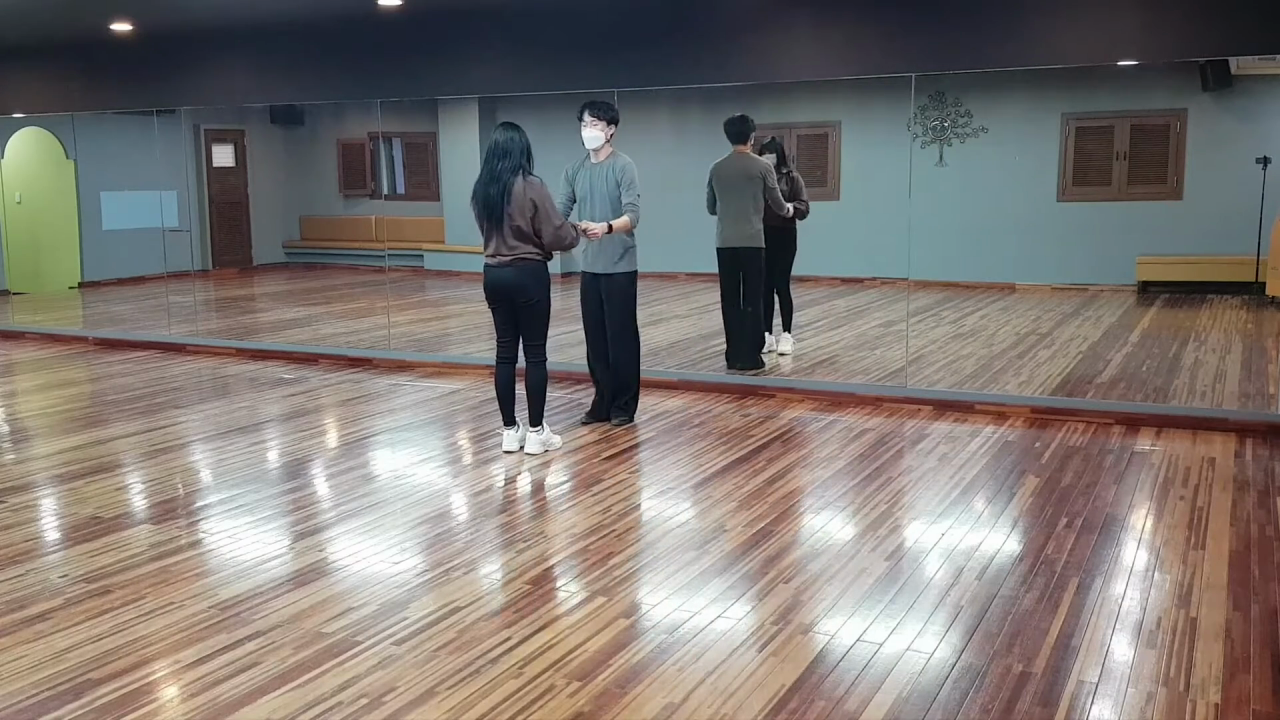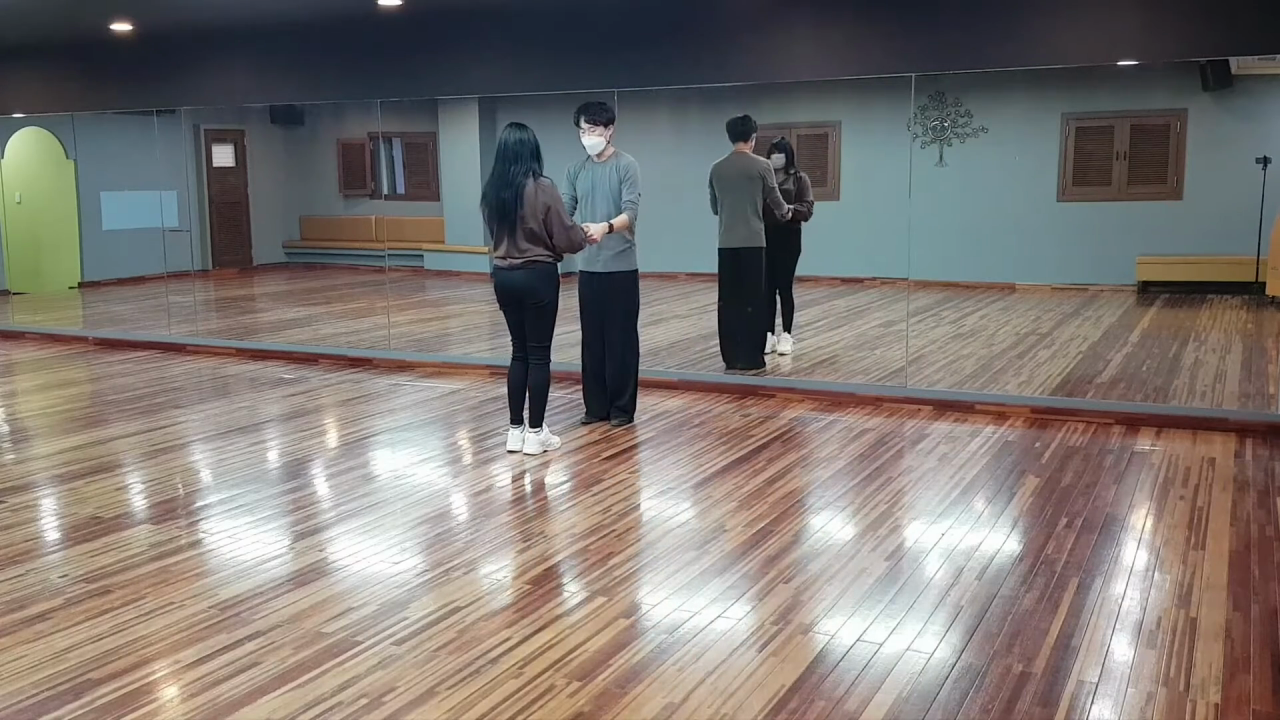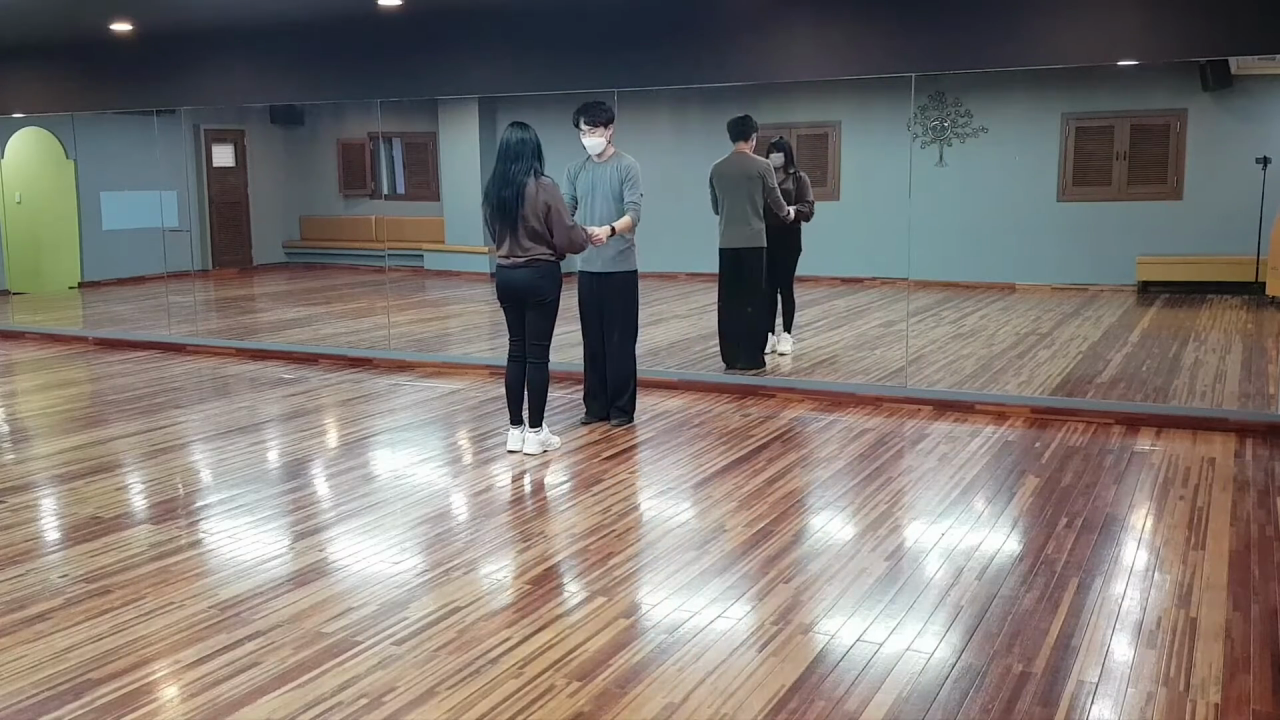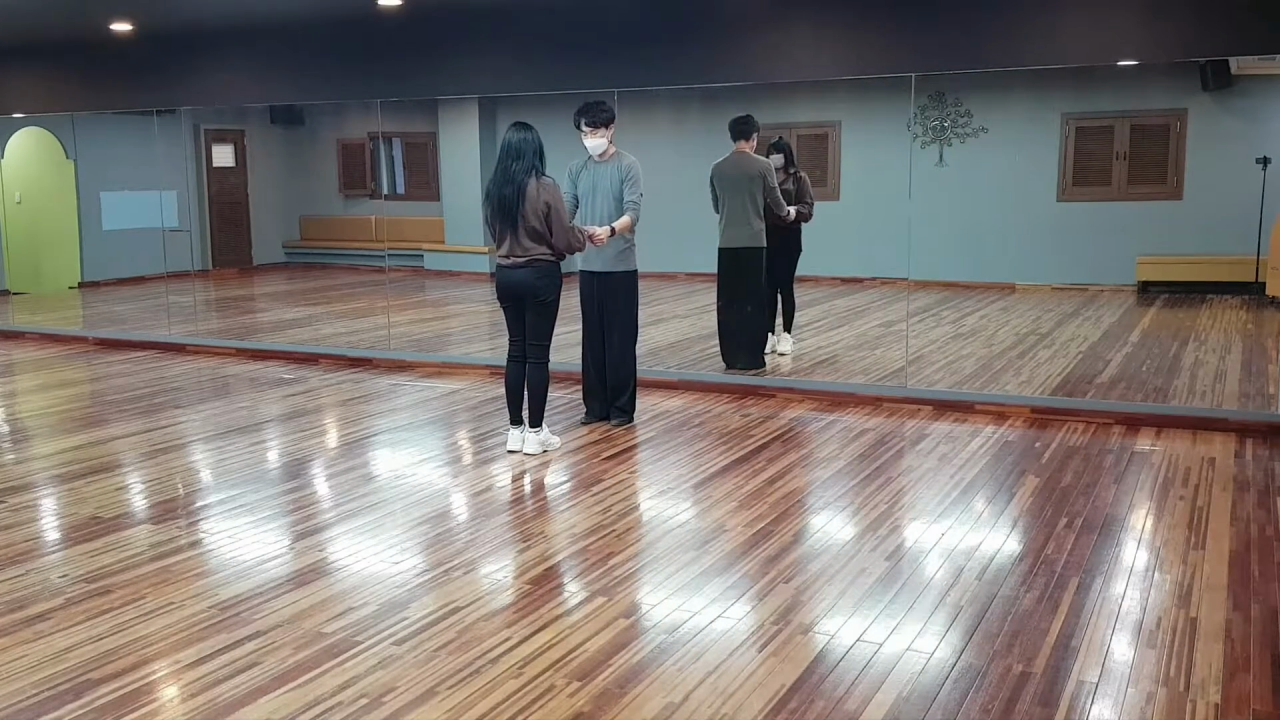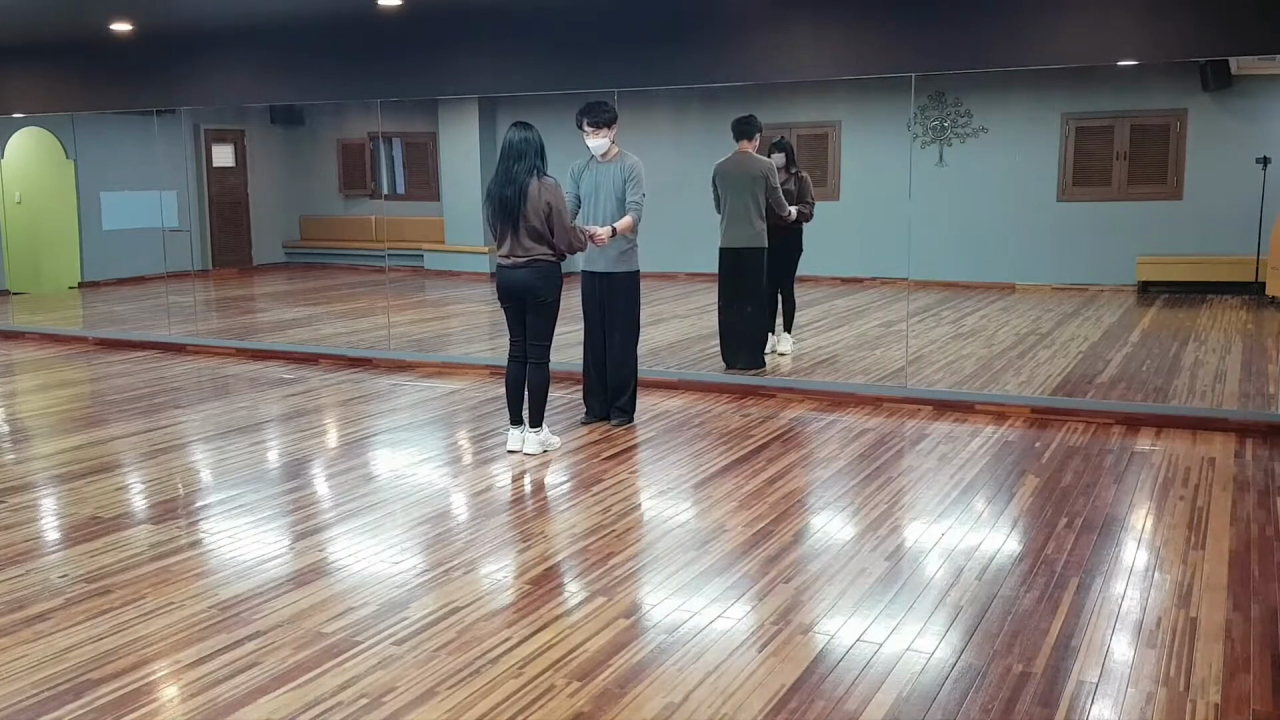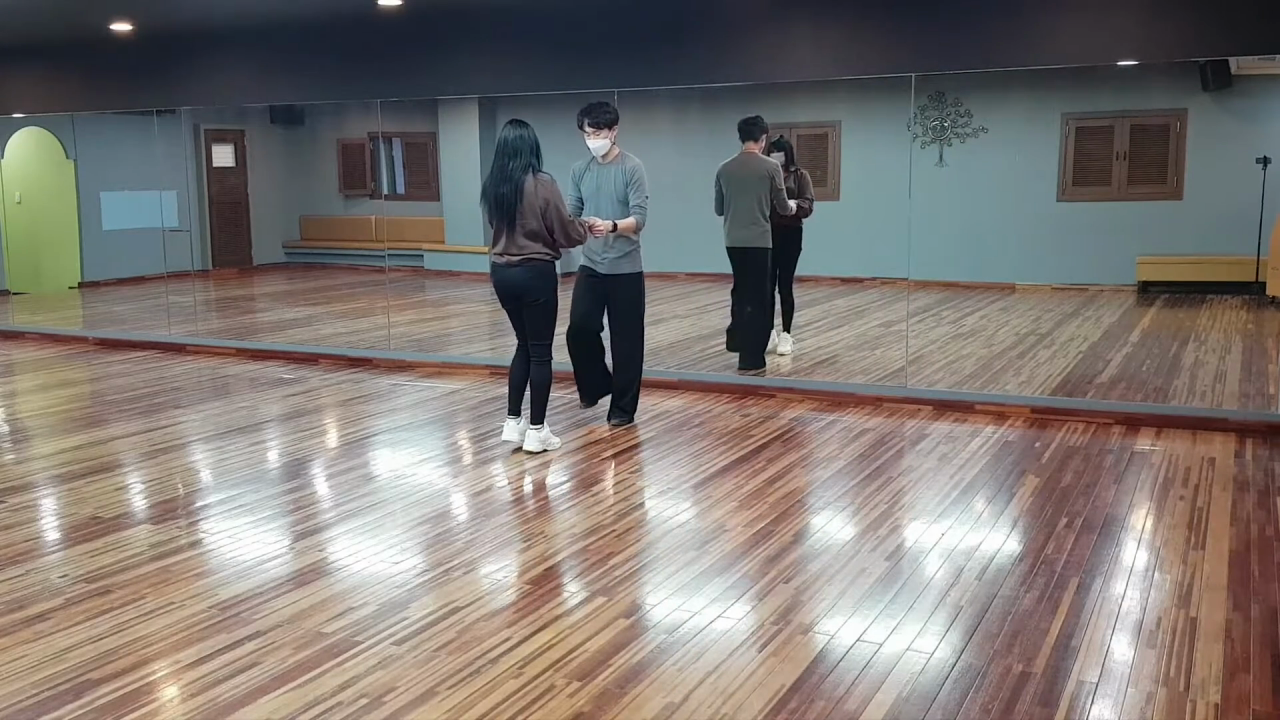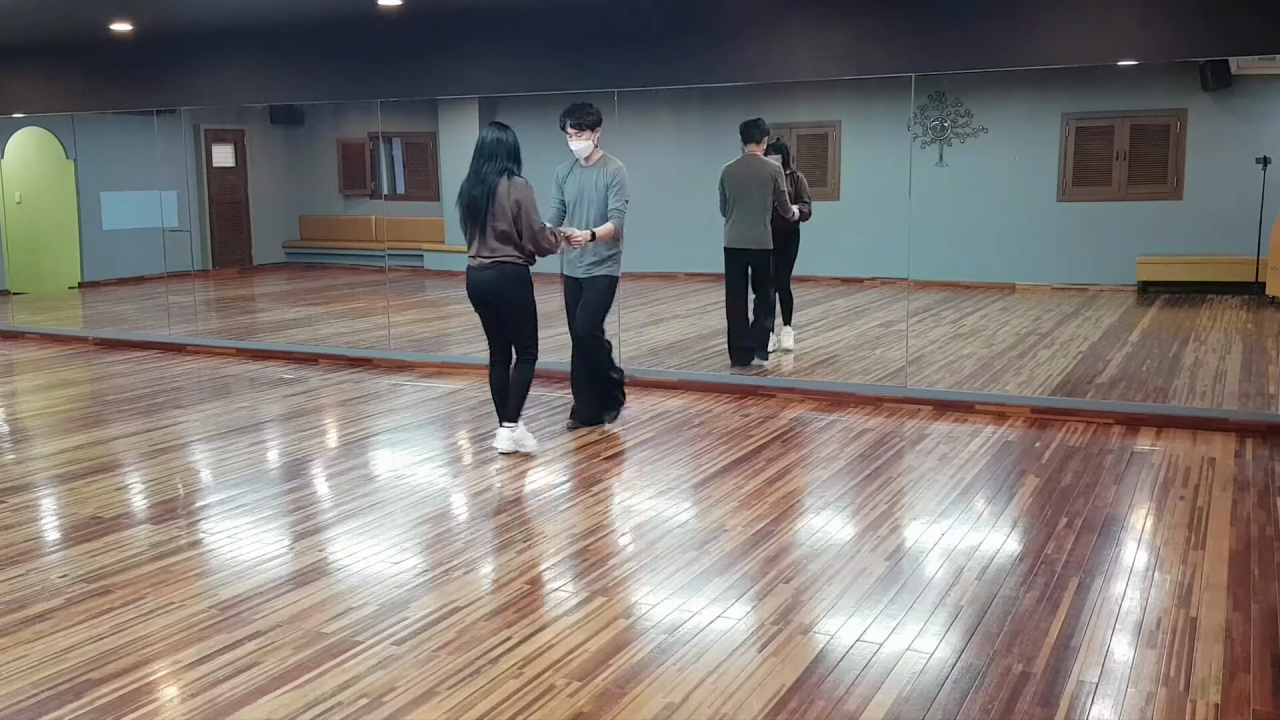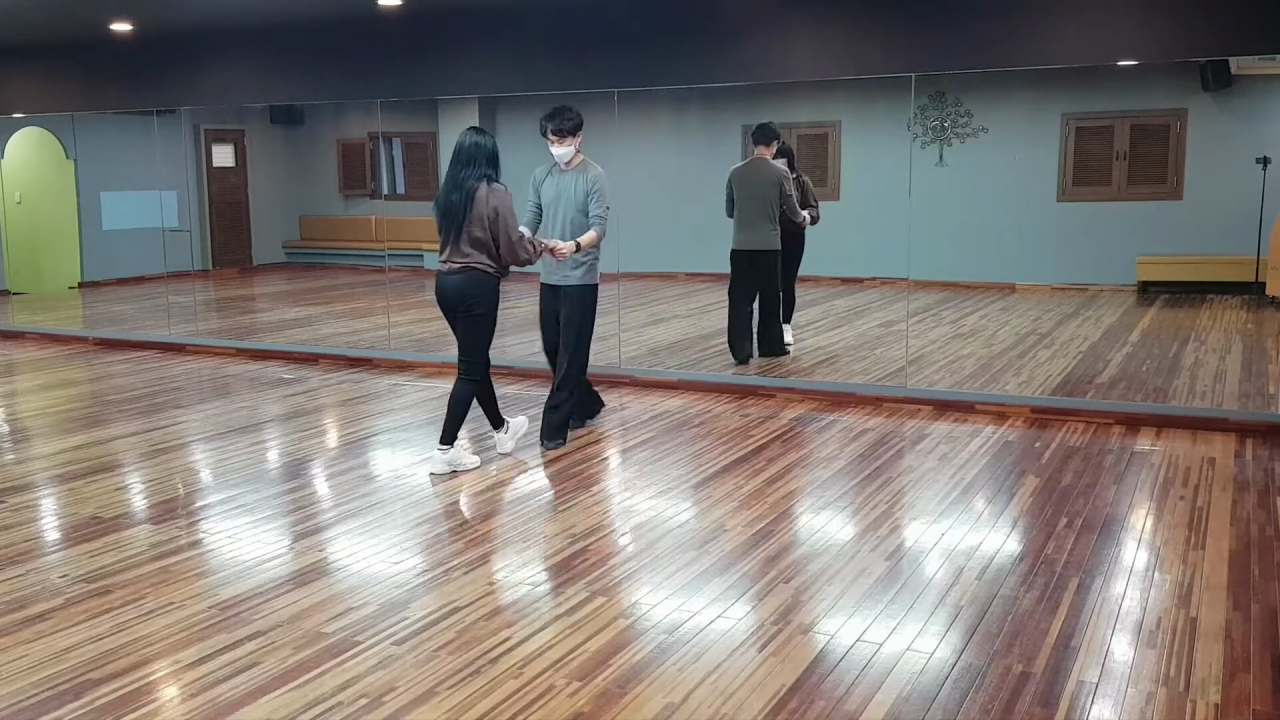
dt=0.4s
person 1, frame 1
left shoulder: (482, 188)
right shoulder: (531, 186)
right elbow: (556, 236)
right wrist: (575, 231)
left hip: (494, 274)
right hip: (528, 274)
left knee: (505, 352)
right knee: (535, 354)
left ankle: (510, 431)
right ankle: (536, 432)
person 1, frame 2
left shoulder: (491, 190)
right shoulder: (542, 188)
right elbow: (567, 238)
right wrist: (584, 235)
left hip: (503, 275)
right hip: (537, 276)
left knee: (519, 352)
right knee: (538, 355)
left ankle: (515, 429)
right ankle: (535, 433)
person 1, frame 3
left shoulder: (493, 189)
right shoulder: (543, 187)
right elbow: (566, 238)
right wrist: (585, 235)
left hip: (506, 275)
right hip: (539, 275)
left knee: (516, 351)
right knee: (537, 354)
left ankle: (515, 429)
right ankle: (535, 433)
person 1, frame 4
left shoulder: (494, 188)
right shoulder: (544, 187)
right elbow: (564, 239)
right wrist: (583, 236)
left hip: (506, 274)
right hip: (540, 275)
left knee: (516, 351)
right knee: (537, 354)
left ankle: (515, 429)
right ankle: (535, 433)
person 1, frame 5
left shoulder: (496, 188)
right shoulder: (546, 187)
right elbow: (566, 240)
right wrist: (585, 235)
left hip: (506, 274)
right hip: (540, 275)
left knee: (517, 351)
right knee: (538, 355)
left ankle: (515, 430)
right ankle: (535, 433)
person 1, frame 6
left shoulder: (492, 185)
right shoulder: (541, 184)
right elbow: (566, 232)
right wrist: (585, 226)
left hip: (502, 272)
right hip: (535, 272)
left knee: (524, 345)
right knee: (541, 352)
left ankle: (513, 421)
right ankle: (537, 431)
person 1, frame 7
left shoulder: (470, 188)
right shoulder: (516, 187)
right elbow: (536, 241)
right wrist: (557, 237)
left hip: (476, 276)
right hip: (509, 277)
left knee: (500, 354)
right knee: (526, 353)
left ankle: (506, 429)
right ankle: (511, 427)
person 1, frame 8
left shoulder: (448, 194)
right shoulder: (494, 193)
right elbow: (514, 249)
right wrist: (539, 246)
left hip: (447, 281)
right hip: (476, 285)
left knee: (475, 359)
right knee: (471, 368)
left ankle: (502, 428)
right ankle: (444, 450)
person 2, frame 1
left shoulder: (624, 167)
right shoulder: (574, 170)
left elbow: (632, 215)
right elbow: (561, 210)
left wrist: (606, 227)
left hip: (620, 267)
right hip: (590, 267)
left knee: (622, 337)
right knee: (596, 338)
left ankle: (623, 406)
right ankle: (602, 403)
person 2, frame 2
left shoulder: (626, 166)
right shoulder: (576, 170)
left elbow: (631, 213)
right elbow: (564, 210)
left wrist: (605, 228)
left hip: (621, 266)
right hip: (588, 266)
left knee: (621, 337)
right knee: (592, 337)
left ankle: (622, 407)
right ankle: (596, 404)
person 2, frame 3
left shoulder: (627, 166)
right shoulder: (575, 170)
left elbow: (634, 213)
right elbow: (565, 211)
left wrist: (609, 230)
left hip: (620, 267)
right hip: (587, 267)
left knee: (620, 338)
right knee: (592, 338)
left ankle: (622, 407)
right ankle: (596, 404)
person 2, frame 4
left shoulder: (627, 165)
right shoulder: (576, 169)
left elbow: (633, 213)
right elbow: (566, 210)
left wrist: (609, 230)
left hip: (620, 266)
right hip: (588, 266)
left knee: (620, 338)
right knee: (592, 337)
left ankle: (621, 407)
right ankle: (596, 404)
person 2, frame 5
left shoulder: (630, 166)
right shoulder: (578, 169)
left elbow: (634, 213)
right elbow: (568, 210)
left wrist: (610, 231)
left hip: (622, 267)
right hip: (590, 266)
left knee: (621, 338)
right knee: (594, 338)
left ankle: (621, 407)
right ankle: (596, 405)
person 2, frame 6
left shoulder: (632, 167)
right shoulder: (580, 170)
left elbow: (639, 218)
right elbow: (571, 213)
left wrist: (611, 226)
left hip: (625, 267)
right hip: (590, 264)
left knee: (625, 339)
right knee: (580, 328)
left ankle: (623, 407)
right ankle: (595, 386)
person 2, frame 7
left shoulder: (614, 171)
right shoulder: (563, 173)
left elbow: (617, 222)
right elbow: (555, 216)
left wrist: (589, 235)
left hip: (603, 266)
right hip: (572, 269)
left knee: (587, 330)
right knee: (580, 336)
left ankle: (611, 394)
right ankle: (586, 409)
person 2, frame 8
left shoulder: (594, 176)
right shoulder: (541, 176)
left elbow: (599, 227)
right elbow: (531, 221)
left wrist: (574, 246)
left hip: (580, 278)
right hip: (550, 277)
left knee: (570, 351)
right knee: (553, 347)
left ankle: (556, 426)
right ankle: (585, 404)
person 3, frame 1
left shoulder: (716, 169)
right shoulder: (762, 167)
left elbow: (711, 208)
right elbow: (776, 203)
right wrist: (788, 210)
left hip: (725, 243)
right hip: (751, 242)
left knee: (730, 301)
right knee: (751, 300)
left ankle: (734, 356)
right ankle: (748, 358)
person 3, frame 2
left shoulder: (717, 168)
right shoulder: (761, 166)
right elbow: (776, 202)
right wrist: (785, 212)
left hip: (726, 243)
right hip: (752, 242)
left knee: (728, 300)
right knee: (752, 300)
left ankle: (731, 356)
right ankle: (750, 357)
person 3, frame 3
left shoulder: (717, 169)
right shoulder: (761, 166)
right elbow: (776, 202)
right wrist: (788, 213)
left hip: (726, 243)
right hip: (753, 242)
left knee: (728, 301)
right knee: (753, 301)
left ankle: (731, 357)
right ankle: (750, 358)
person 3, frame 4
left shoulder: (717, 168)
right shoulder: (762, 166)
right elbow: (776, 203)
right wrist: (789, 213)
left hip: (726, 243)
right hip: (753, 242)
left knee: (727, 301)
right knee: (752, 301)
left ankle: (731, 357)
right ankle: (750, 358)
person 3, frame 5
left shoulder: (719, 168)
right shoulder: (764, 166)
right elbow: (778, 204)
right wrist: (790, 213)
left hip: (727, 243)
right hip: (753, 242)
left knee: (728, 301)
right knee: (753, 301)
left ankle: (731, 358)
right ankle: (750, 359)
person 3, frame 6
left shoulder: (725, 168)
right shoulder: (770, 167)
left elbow: (718, 209)
right elbow: (782, 207)
right wrist: (791, 207)
left hip: (733, 241)
right hip: (758, 241)
left knee: (741, 293)
right knee: (757, 300)
left ankle: (736, 339)
right ankle: (751, 359)
person 3, frame 7
left shoulder: (728, 170)
right shoulder: (773, 169)
right elbow: (784, 208)
right wrist: (794, 214)
left hip: (733, 243)
right hip: (761, 242)
left knee: (735, 300)
right knee: (764, 297)
left ankle: (740, 354)
right ankle: (757, 348)
person 3, frame 8
left shoulder: (736, 173)
right shoulder: (780, 173)
left elbow: (729, 211)
right elbow: (792, 211)
right wrist: (804, 218)
left hip: (741, 244)
right hip: (768, 245)
left knee: (740, 298)
right knee: (769, 297)
left ankle: (741, 350)
right ankle: (771, 345)
person 4, frame 1
left shoulder: (792, 178)
left elbow: (804, 208)
left wrist: (789, 208)
left hip: (784, 237)
right hip: (761, 237)
left knee: (782, 287)
right knee: (765, 288)
left ankle: (786, 335)
right ankle: (767, 335)
person 4, frame 2
left shoulder: (799, 178)
left elbow: (807, 209)
left wrist: (789, 210)
left hip: (788, 238)
right hip: (765, 237)
left knee: (785, 287)
right knee: (767, 288)
left ankle: (786, 335)
right ankle: (769, 335)
person 4, frame 3
left shoulder: (799, 178)
left elbow: (808, 209)
left wrist: (793, 210)
left hip: (788, 238)
right hip: (765, 237)
left knee: (786, 287)
right knee: (768, 288)
left ankle: (786, 335)
right ankle: (769, 335)
person 4, frame 4
left shoulder: (799, 178)
left elbow: (807, 208)
left wrist: (794, 211)
left hip: (789, 237)
right hip: (765, 237)
left knee: (786, 287)
right knee: (769, 288)
left ankle: (786, 336)
right ankle: (769, 335)
person 4, frame 5
left shoulder: (801, 178)
left elbow: (808, 208)
left wrist: (795, 211)
left hip: (790, 237)
right hip: (767, 236)
left knee: (786, 287)
right knee: (769, 288)
left ankle: (786, 336)
right ankle: (769, 335)
person 4, frame 6
left shoulder: (800, 176)
left elbow: (808, 204)
left wrist: (793, 205)
left hip: (790, 235)
left knee: (785, 286)
right knee: (767, 285)
left ankle: (786, 336)
right ankle: (769, 333)
person 4, frame 7
left shoulder: (796, 178)
left elbow: (806, 207)
left wrist: (796, 210)
left hip: (788, 236)
left knee: (782, 283)
left ankle: (787, 330)
right ankle: (770, 333)
person 4, frame 8
left shoulder: (802, 181)
left elbow: (813, 208)
left wrist: (807, 216)
left hip: (794, 238)
left knee: (788, 284)
left ankle: (786, 326)
